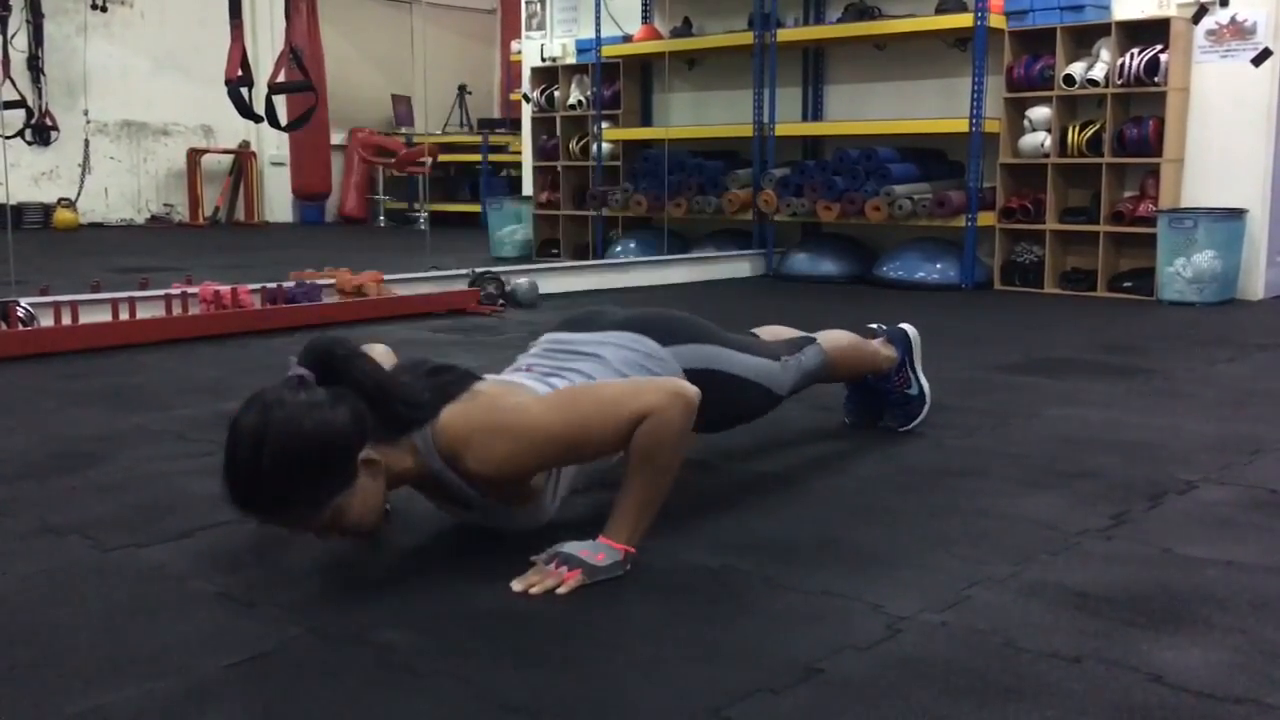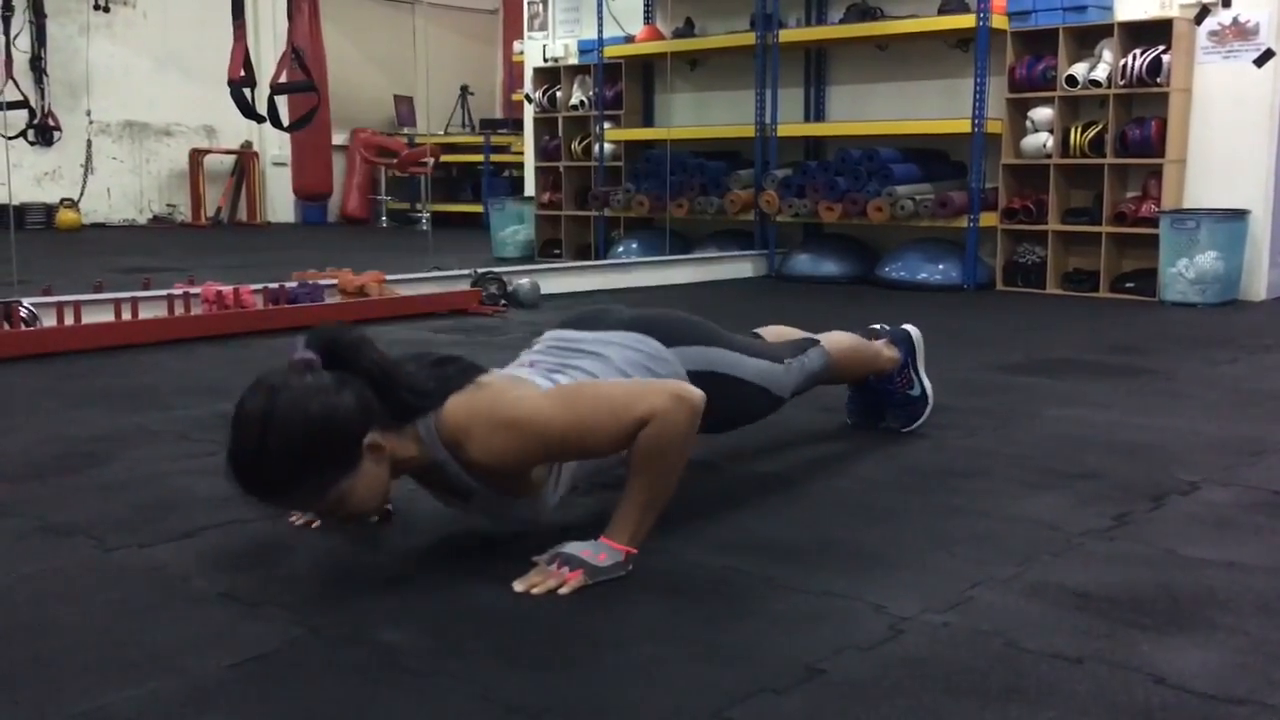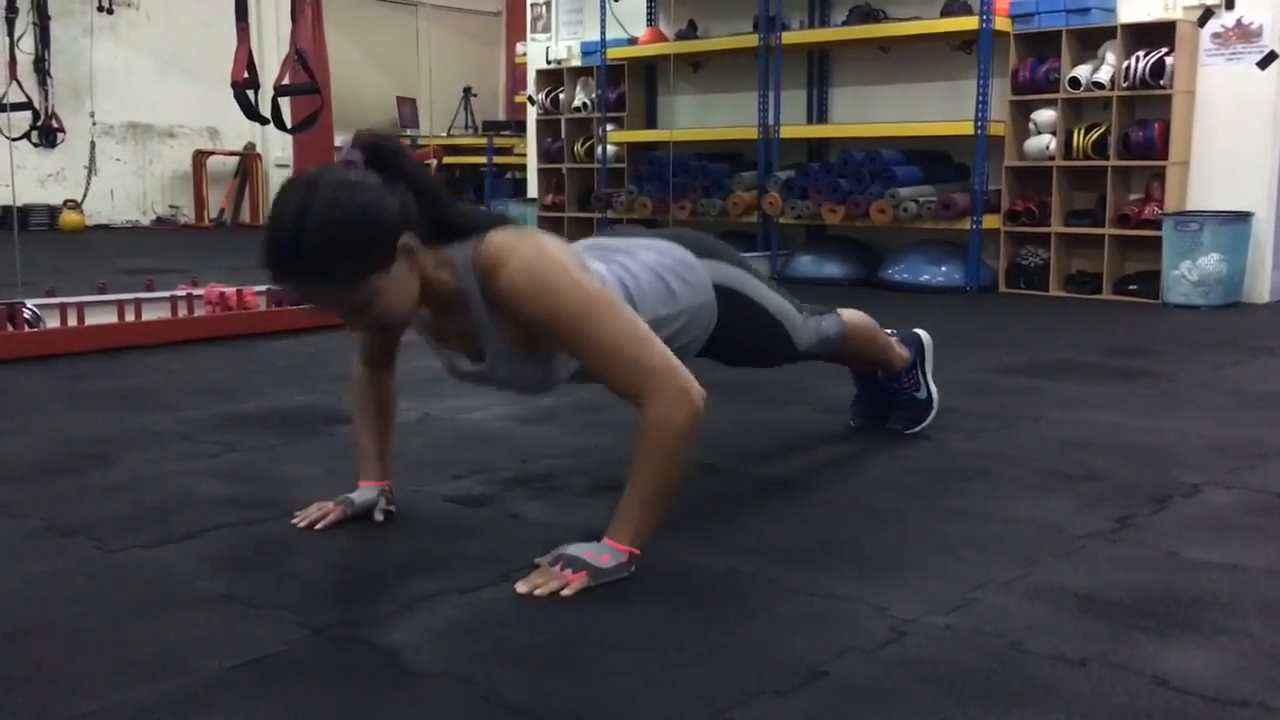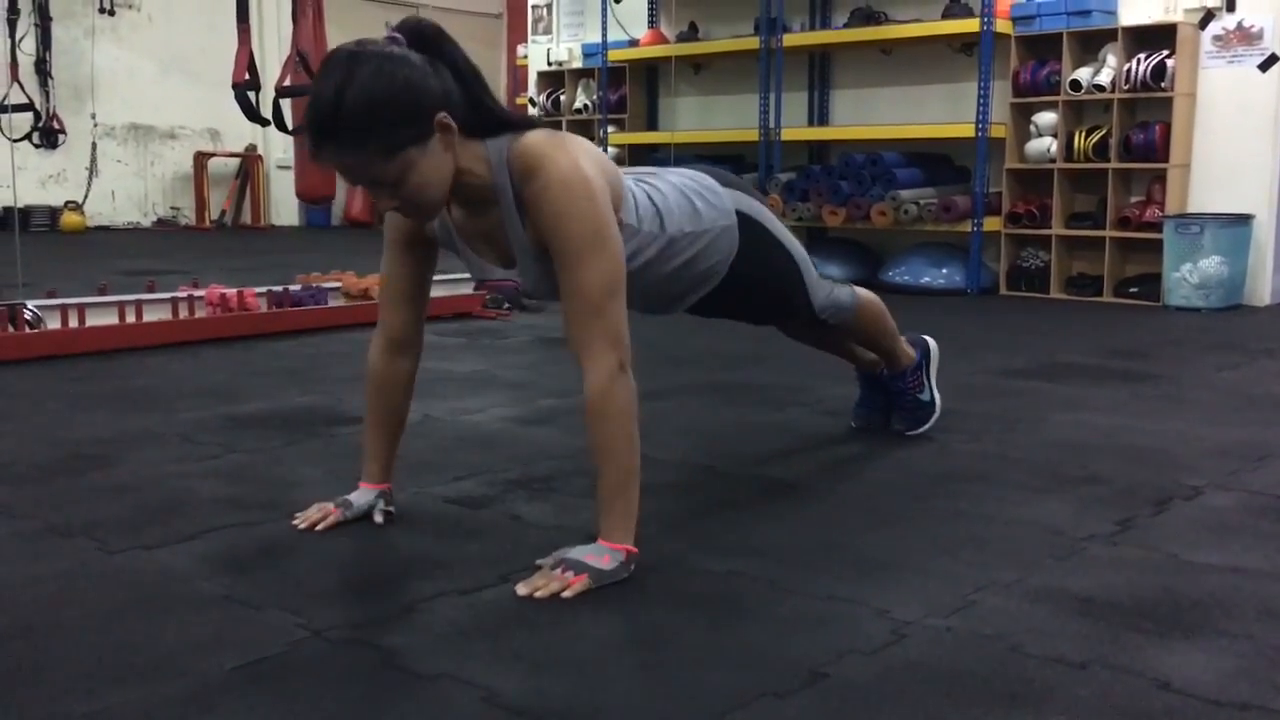
dt=0.2s
person 1, frame 1
left shoulder: (480, 439)
right shoulder: (368, 408)
left elbow: (676, 402)
right elbow: (375, 353)
left wrist: (614, 544)
right wrist: (353, 505)
left hip: (666, 364)
right hip: (578, 347)
left knee: (787, 369)
right knee: (763, 352)
left ankle: (888, 353)
right ankle: (867, 337)
person 1, frame 2
left shoulder: (481, 433)
right shoulder: (370, 396)
left elbow: (680, 404)
left wrist: (617, 545)
right wrist: (360, 499)
left hip: (666, 364)
right hip: (583, 348)
left knee: (788, 373)
right knee: (762, 349)
left ankle: (890, 352)
right ankle: (874, 348)
person 1, frame 3
left shoulder: (518, 272)
right shoulder: (398, 270)
left elbow: (679, 399)
right elbow: (372, 365)
left wrist: (618, 546)
right wrist: (371, 479)
left hip: (691, 288)
right hip: (613, 269)
left knee: (809, 336)
right knee: (801, 342)
left ankle: (900, 355)
right ankle: (879, 372)
person 1, frame 4
left shoulder: (554, 174)
right shoulder: (420, 194)
left elbow: (607, 366)
right elbow: (394, 343)
left wrist: (615, 546)
right wrist: (372, 485)
left hip: (719, 229)
right hip: (651, 259)
left knee: (818, 309)
right knee: (794, 327)
left ankle: (908, 362)
right ankle: (875, 375)
